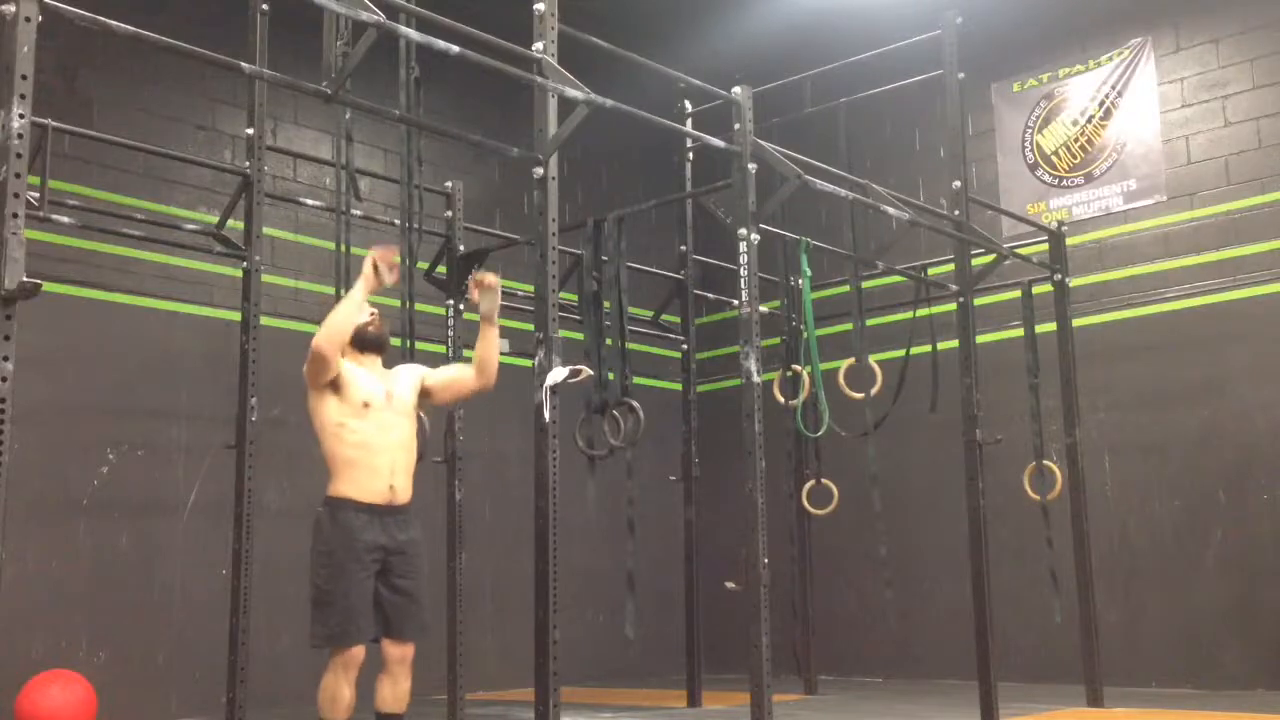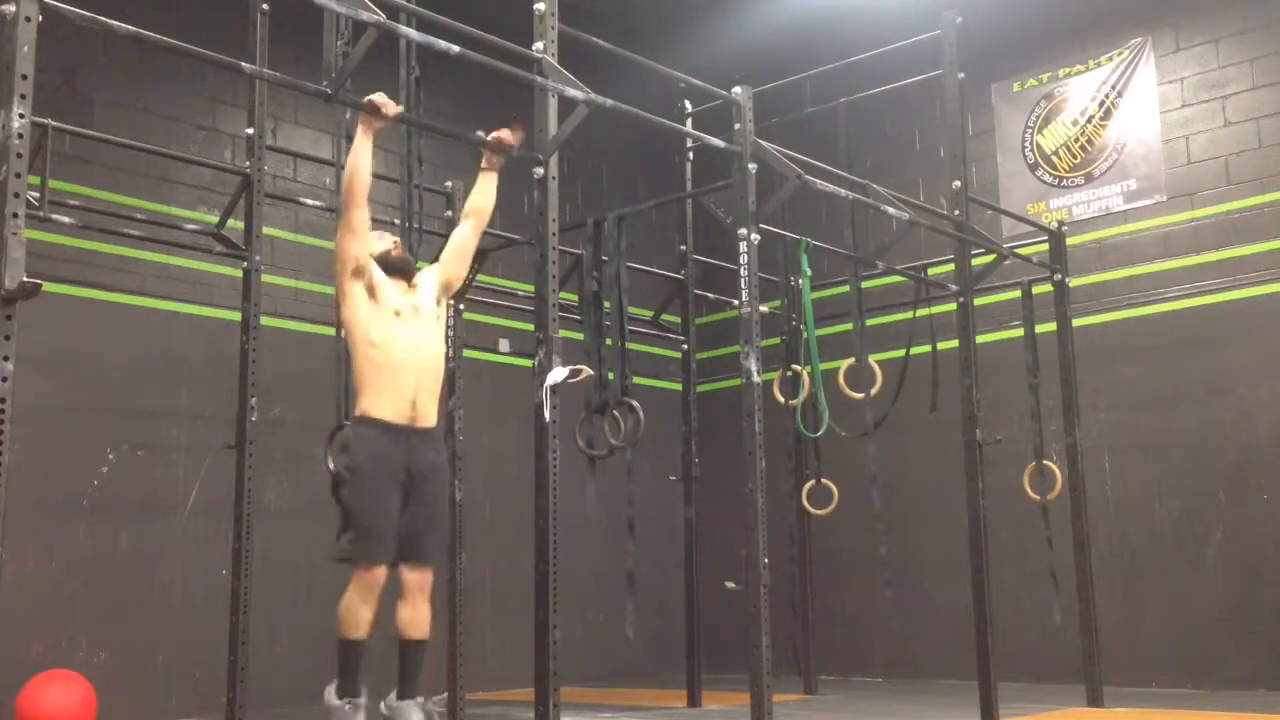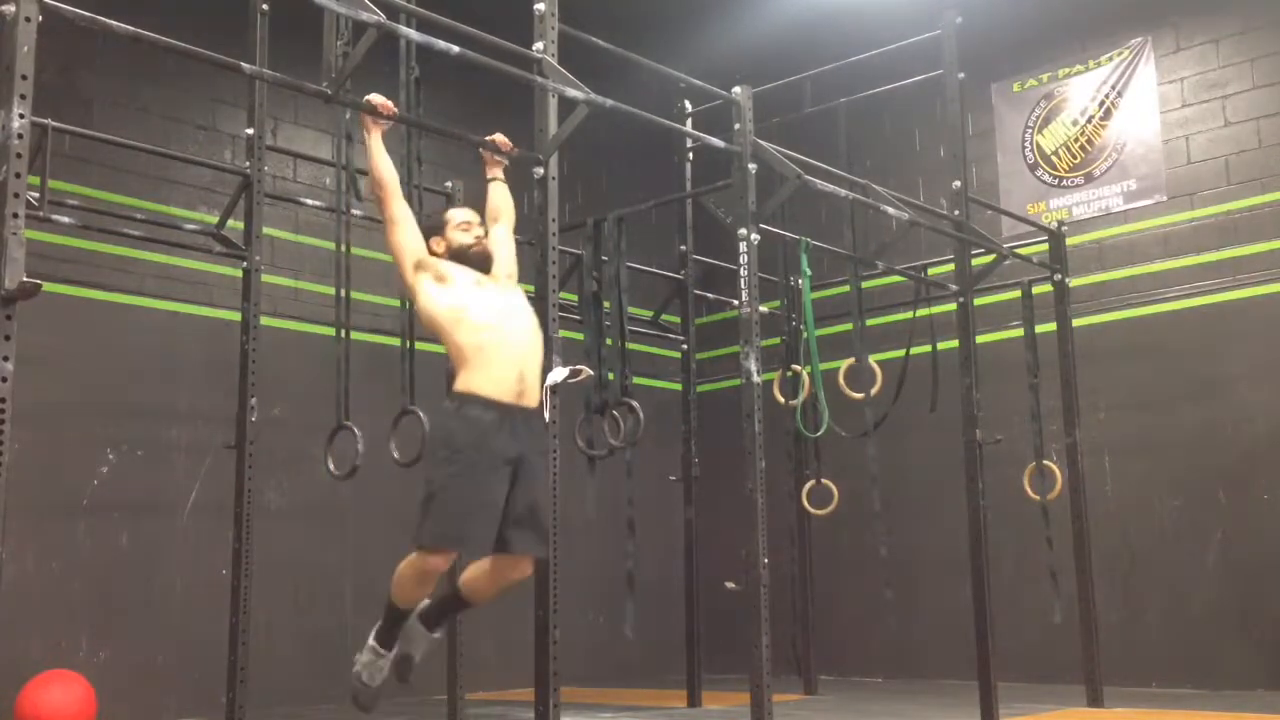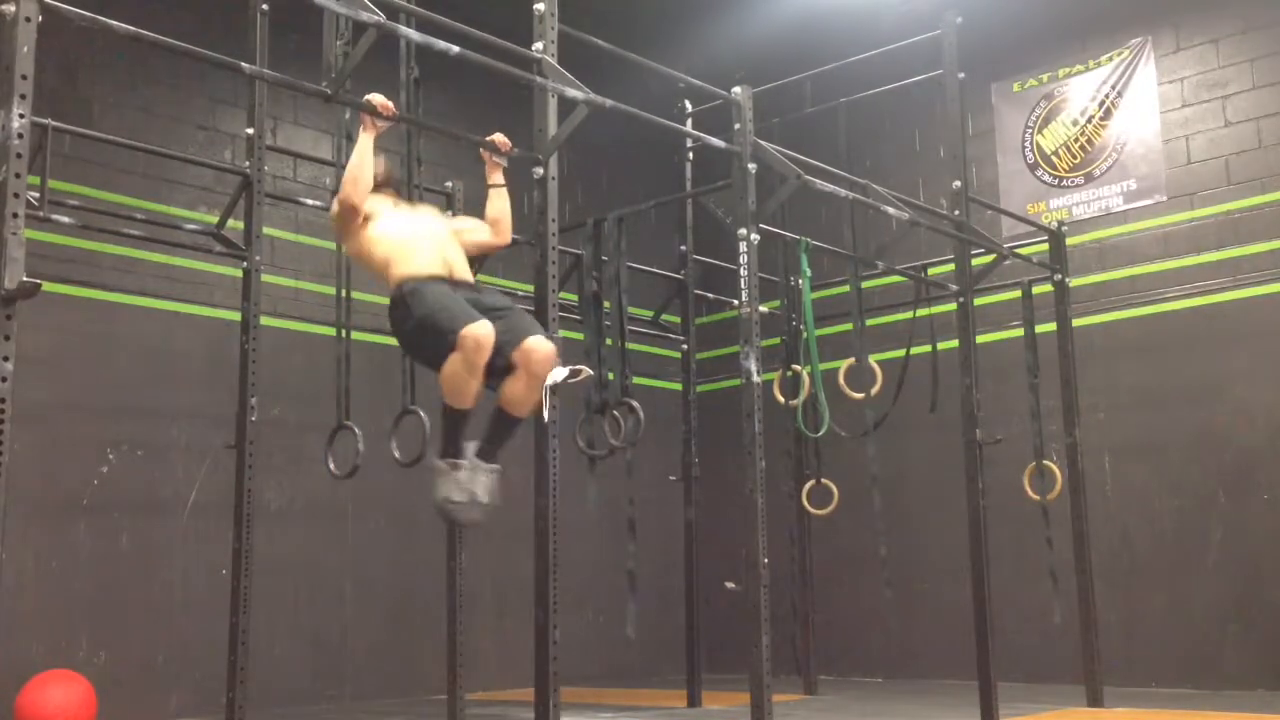
dt=0.7s
person 1, frame 1
left shoulder: (410, 377)
right shoulder: (330, 377)
left elbow: (482, 376)
right elbow: (324, 345)
left wrist: (487, 315)
right wrist: (363, 286)
left hip: (402, 528)
right hip: (348, 524)
left knee: (400, 653)
right knee: (349, 654)
person 1, frame 2
left shoulder: (432, 286)
right shoulder: (360, 285)
left elbow: (473, 221)
right elbow: (353, 202)
left wrist: (491, 165)
right wrist: (366, 129)
left hip: (426, 449)
right hip: (376, 442)
left knee: (418, 579)
right knee: (371, 571)
person 1, frame 3
left shoulder: (505, 278)
right shoulder: (430, 275)
left elbow: (504, 219)
right elbow: (392, 198)
left wrist: (494, 170)
right wrist: (374, 134)
left hip: (527, 426)
right hip: (475, 421)
left knee: (517, 560)
right knee: (438, 551)
left ankle: (428, 618)
right ankle: (386, 637)
person 1, frame 4
left shoulder: (429, 216)
right shoulder: (358, 220)
left elbow: (499, 234)
right elbow: (350, 198)
left wrist: (495, 172)
right wrist: (367, 133)
left hip: (470, 293)
right hip: (418, 296)
left knee: (540, 353)
right knee: (476, 336)
left ankle: (485, 456)
right ankle: (452, 459)
